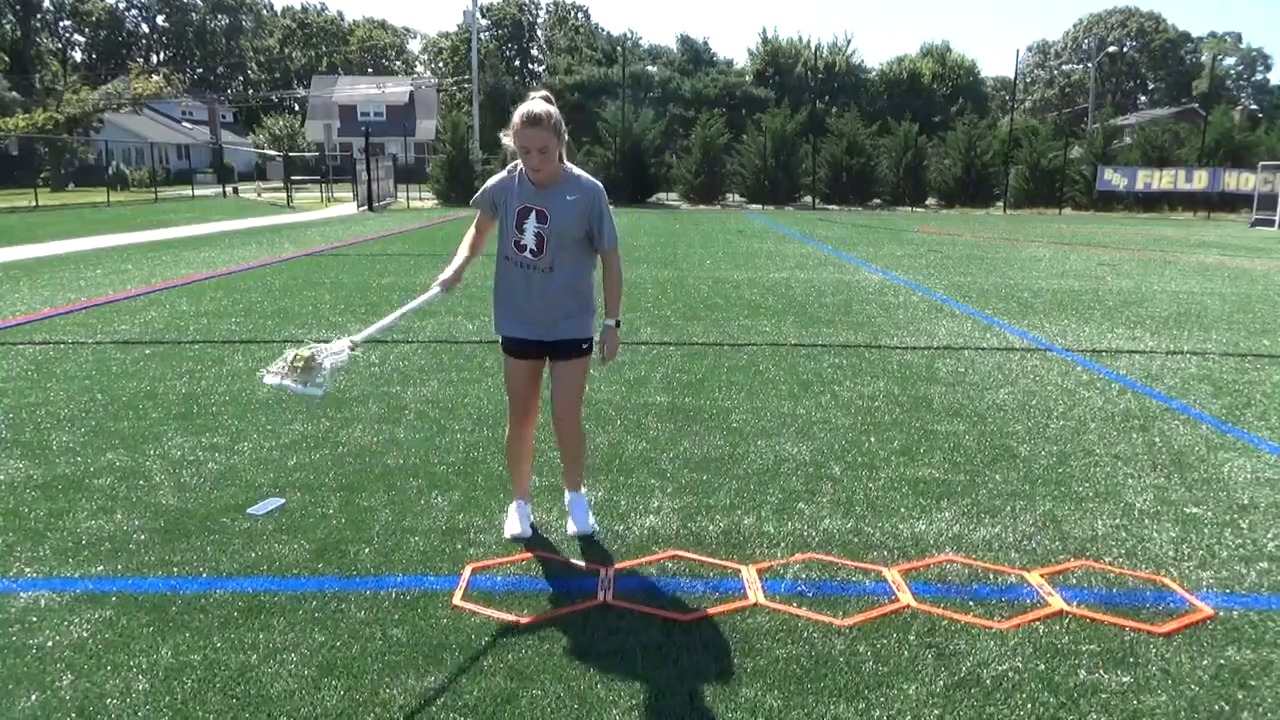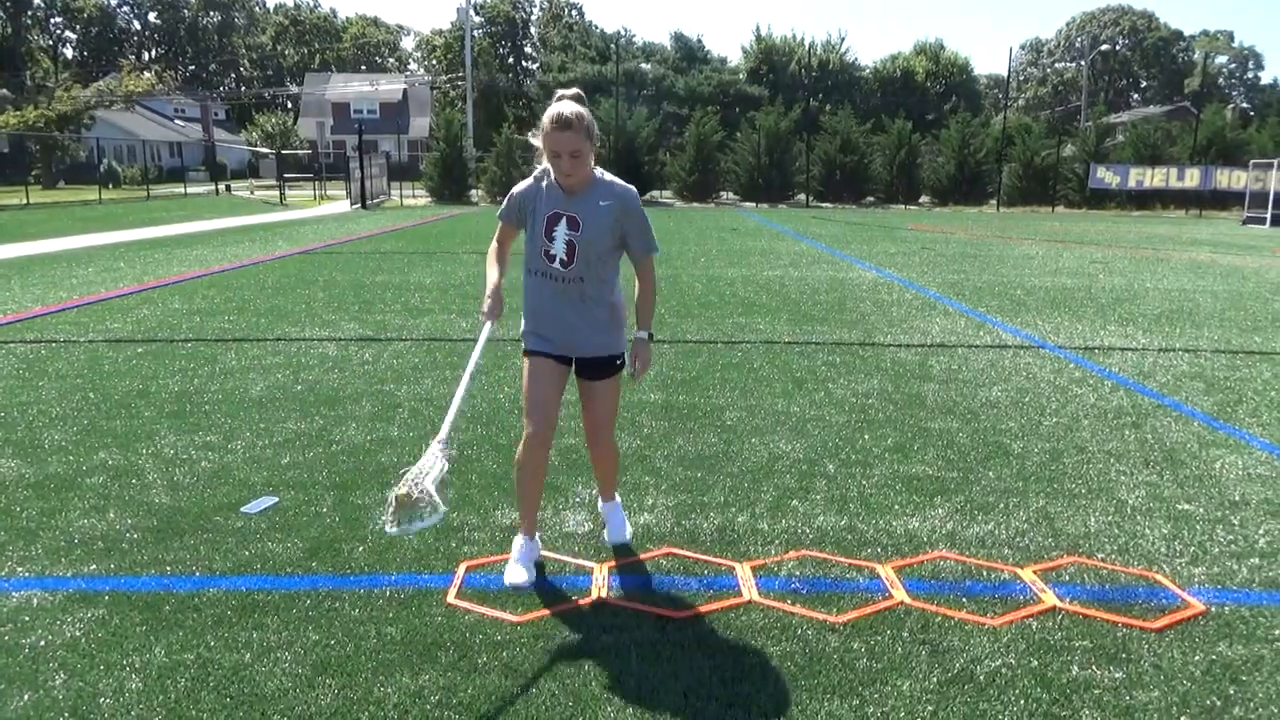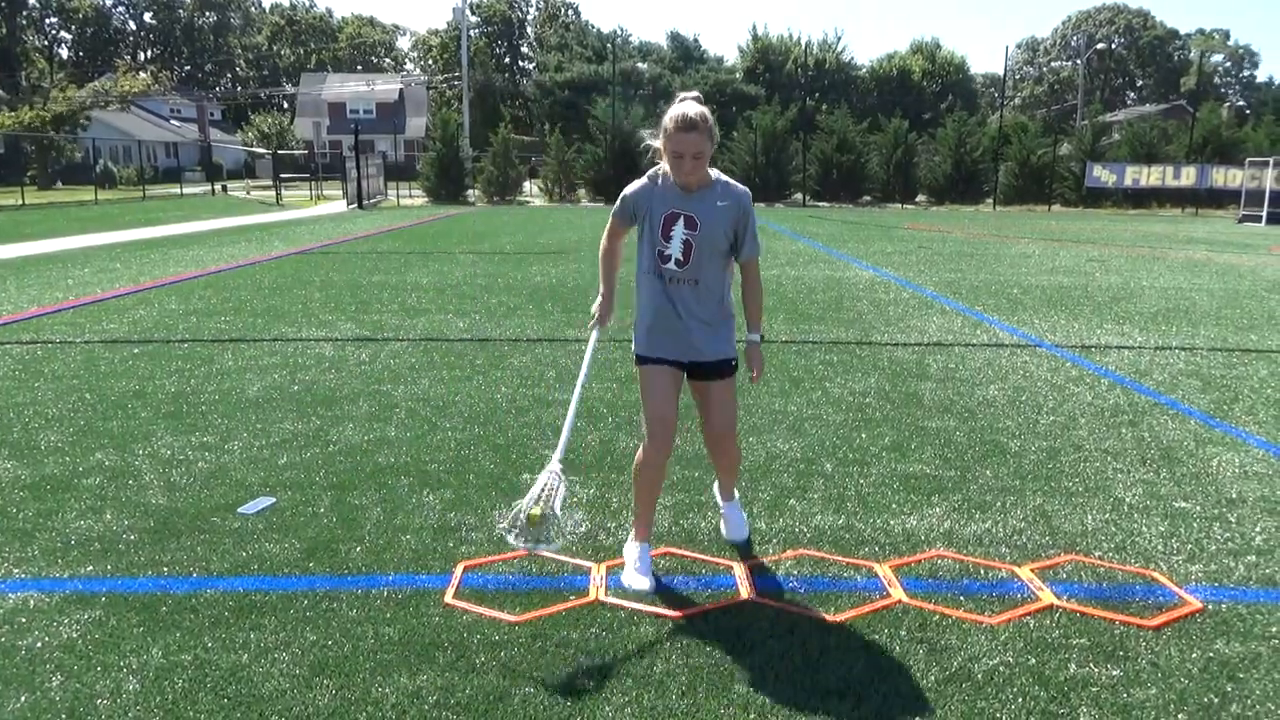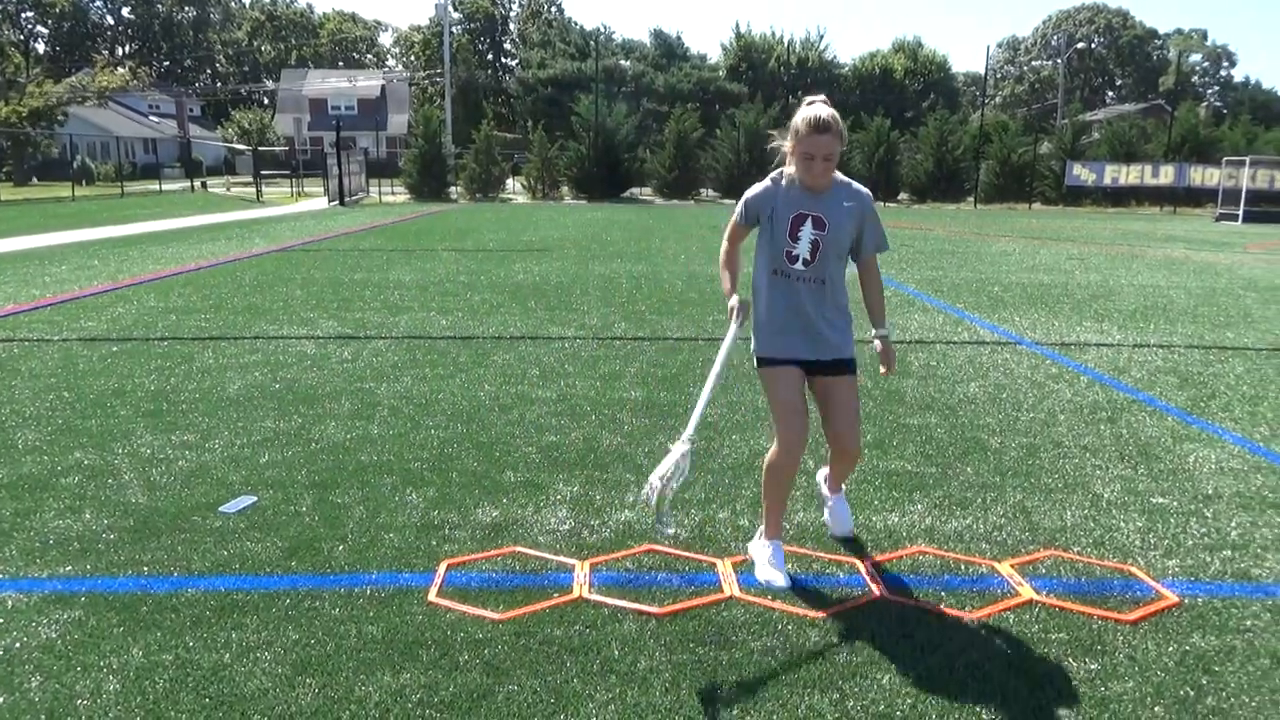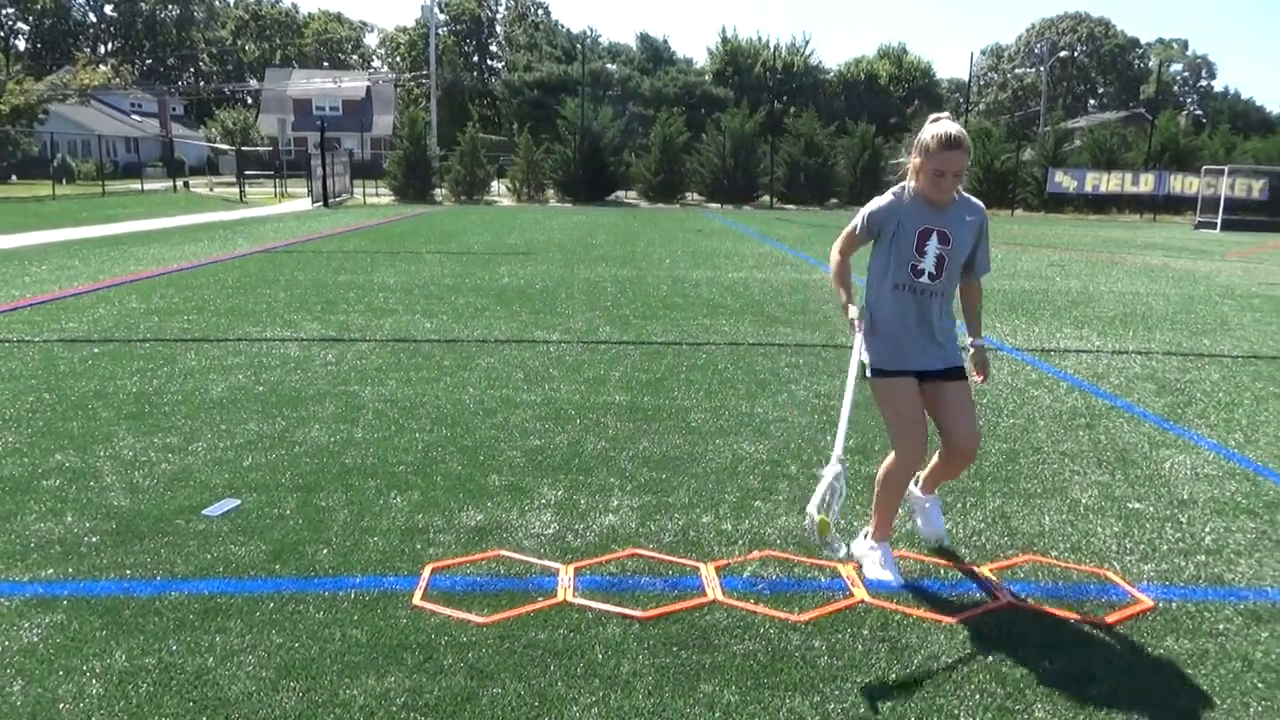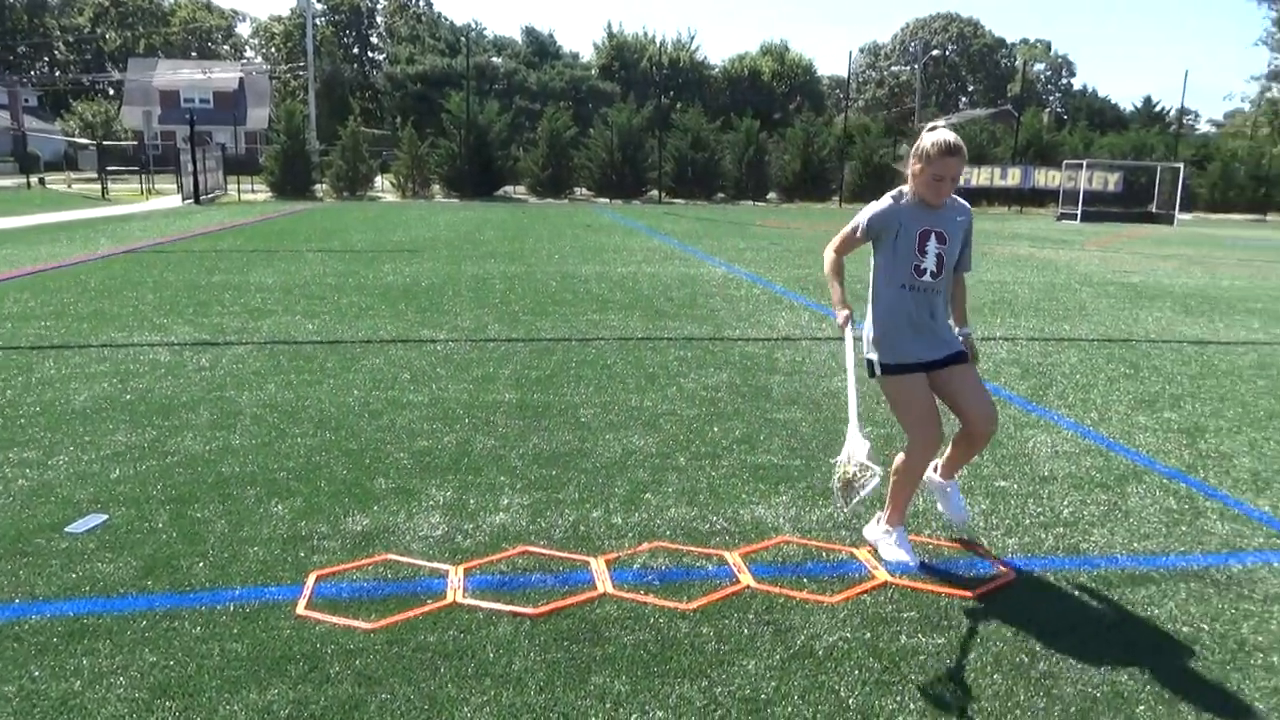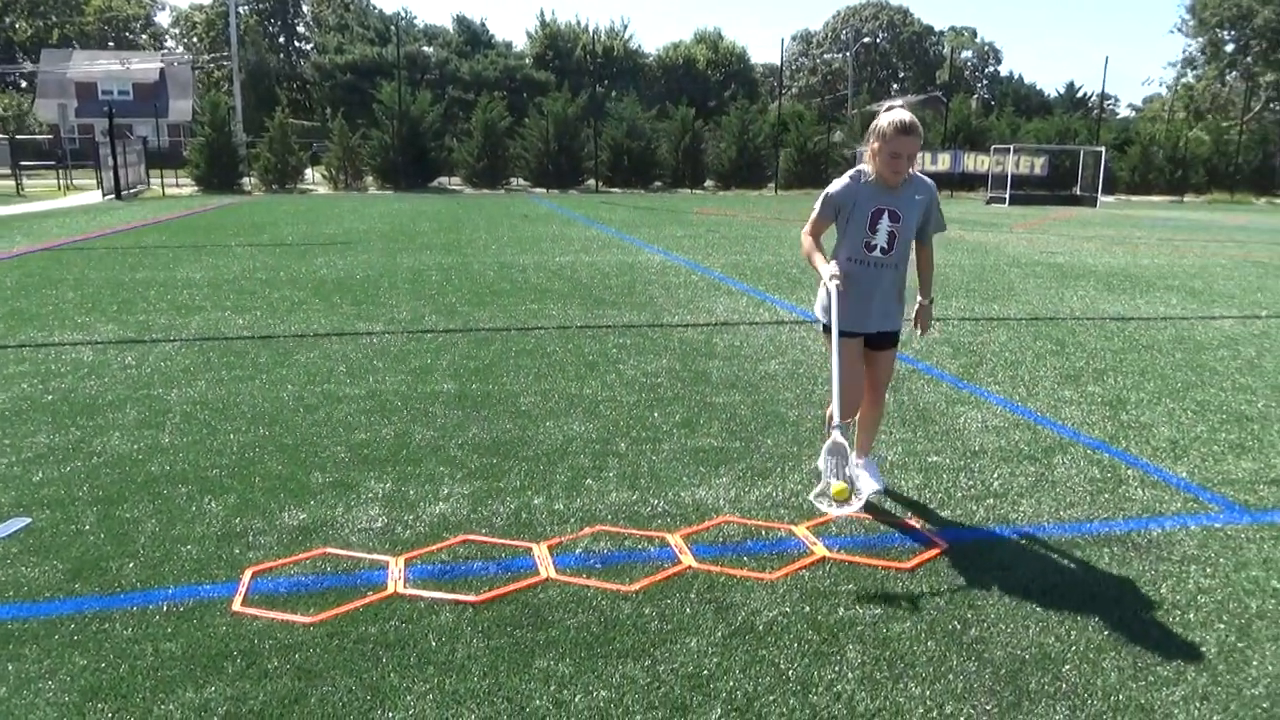
dt=0.7s
person 1, frame 1
left shoulder: (587, 192)
right shoulder: (501, 187)
left elbow: (610, 260)
right elbow: (479, 230)
left wrist: (611, 324)
right wrist: (458, 265)
left hip: (571, 324)
right hip: (518, 322)
left knee: (566, 419)
right knee: (521, 417)
left ankle: (576, 495)
right ankle: (520, 502)
person 1, frame 2
left shoulder: (621, 199)
right shoulder: (526, 195)
left elbow: (645, 272)
right elbow: (500, 244)
left wrist: (644, 336)
right wrist: (493, 290)
left hip: (602, 338)
right hip: (544, 334)
left knee: (601, 439)
right knee: (536, 435)
left ankle: (610, 503)
right ankle: (526, 541)
person 1, frame 3
left shoulder: (735, 199)
right shoulder: (641, 194)
left elbow: (749, 271)
right elbow: (612, 239)
left wrist: (754, 337)
right wrist: (606, 294)
left hip: (713, 338)
right hip: (657, 338)
left knee: (723, 442)
right knee: (658, 441)
left ankle: (727, 495)
right ankle: (639, 542)
person 1, frame 4
left shoulder: (857, 201)
right shoulder: (764, 196)
left elbow: (869, 269)
right elbow: (729, 241)
left wrist: (881, 333)
right wrist: (732, 291)
left hip: (832, 341)
right hip: (777, 339)
left knee: (848, 447)
right knee: (790, 445)
left ankle: (832, 486)
right ankle: (769, 542)
person 1, frame 5
left shoulder: (973, 215)
right shoulder: (887, 209)
left elbow: (970, 282)
right elbow: (840, 253)
left wrist: (977, 343)
right wrist: (850, 303)
left hip: (939, 348)
right hip: (888, 347)
left knee: (964, 445)
right knee: (910, 450)
left ankle: (924, 489)
right ankle: (873, 540)
person 1, frame 6
left shoulder: (961, 215)
right shoulder: (886, 213)
right elbow: (834, 252)
left wrist: (963, 331)
right wrist: (841, 303)
left hip: (940, 340)
right hip: (894, 344)
left knee: (983, 423)
right knee: (922, 442)
left ankle: (944, 476)
right ankle: (887, 527)
person 1, frame 7
left shoulder: (924, 192)
right shoulder: (845, 190)
right elbow: (809, 235)
left wrist: (926, 299)
right wrist: (824, 266)
left hip: (886, 313)
right hip: (843, 310)
left knee: (875, 395)
right knee: (849, 399)
left ankle: (862, 458)
